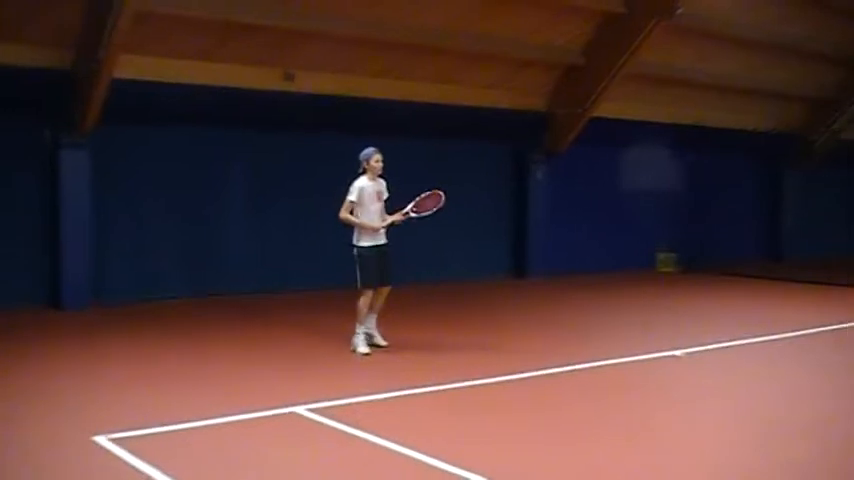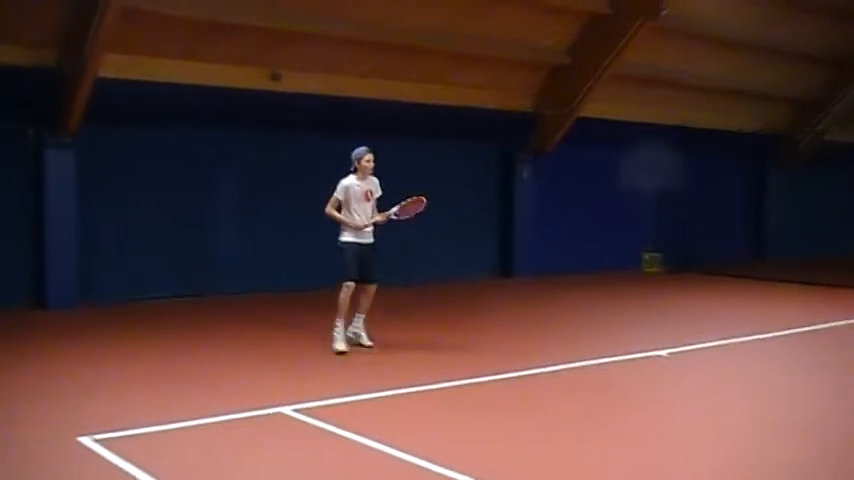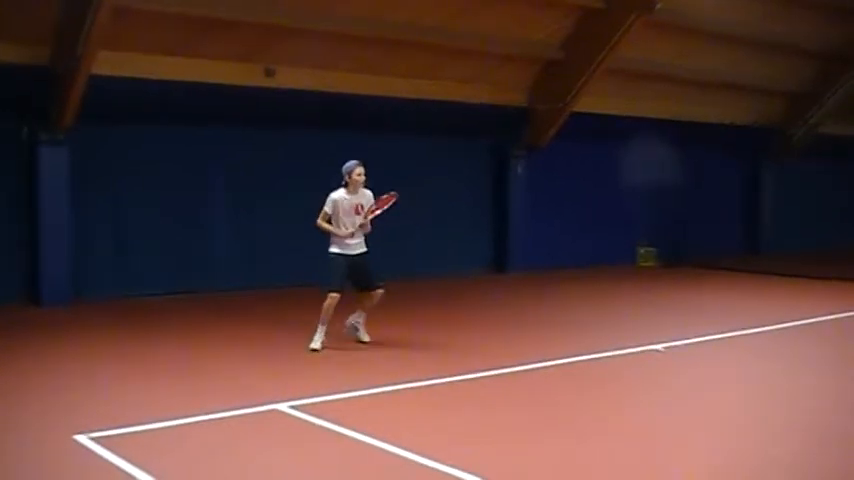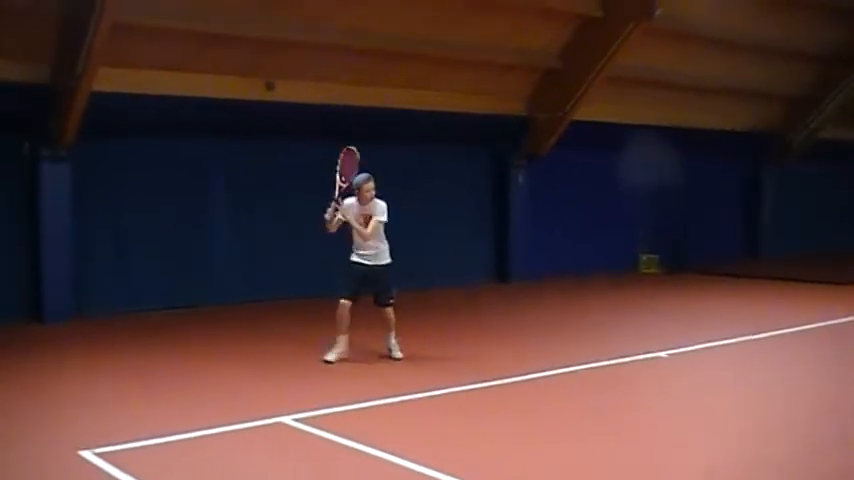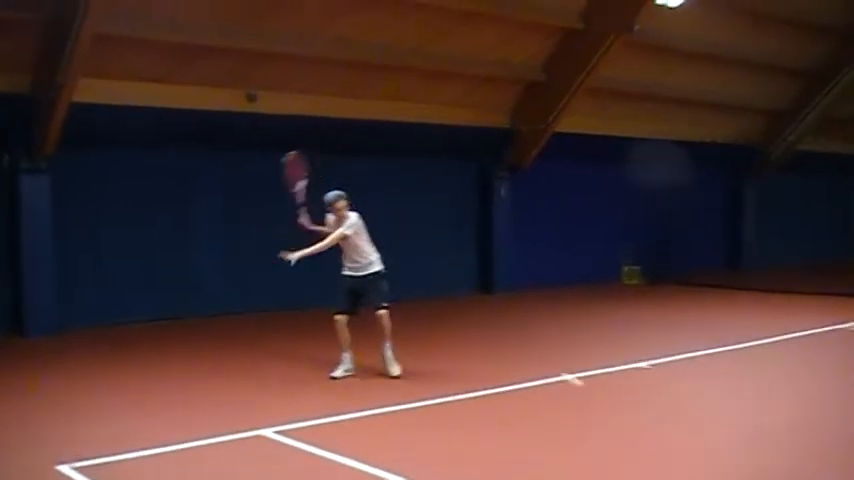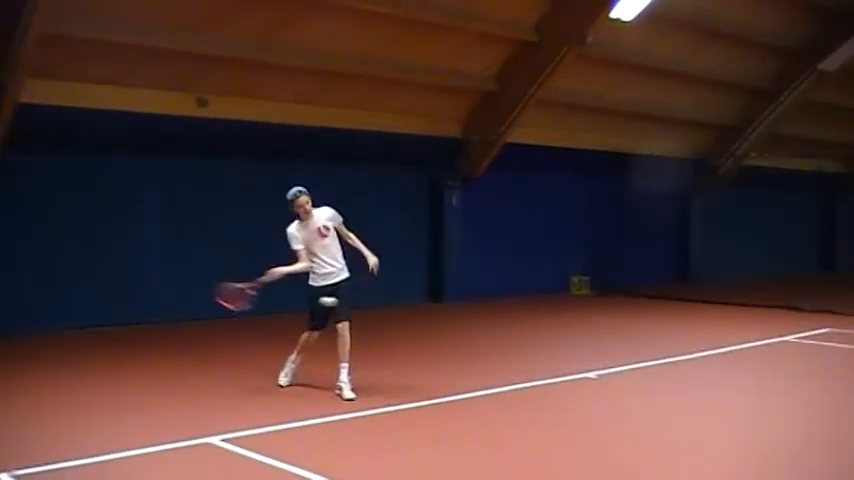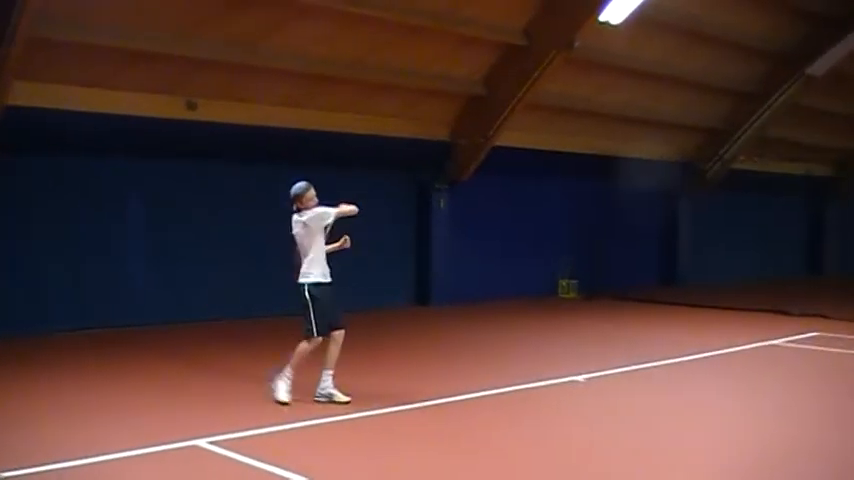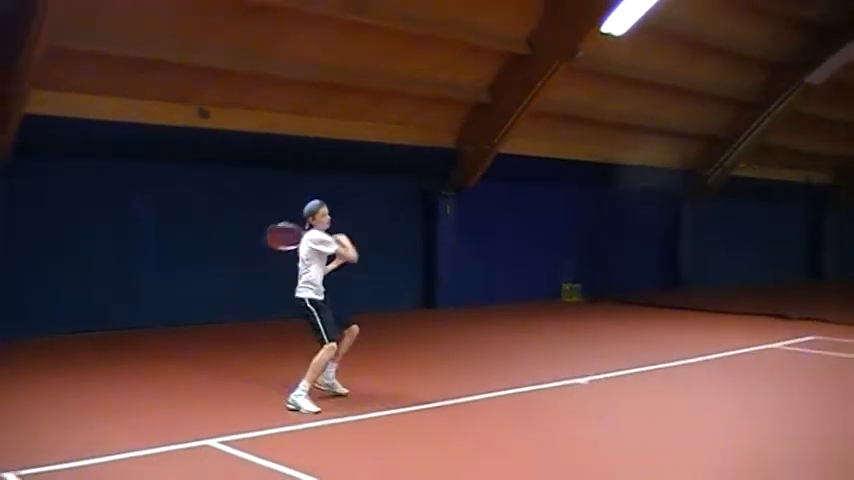
dt=0.3s
person 1, frame 1
left shoulder: (382, 184)
right shoulder: (359, 185)
right elbow: (343, 215)
left wrist: (392, 218)
right wrist: (368, 226)
left hip: (381, 243)
right hip: (364, 245)
left knee: (384, 287)
right knee: (367, 290)
left ankle: (370, 329)
right ankle: (358, 337)
person 1, frame 2
left shoulder: (374, 183)
right shoulder: (346, 184)
right elbow: (329, 210)
left wrist: (378, 218)
right wrist: (351, 223)
left hip: (368, 241)
right hip: (350, 241)
left knee: (370, 286)
right knee: (349, 285)
left ankle: (357, 329)
right ankle: (339, 333)
person 1, frame 3
left shoulder: (367, 195)
right shoulder: (335, 197)
left elbow: (367, 229)
right elbow: (320, 222)
left wrist: (364, 225)
right wrist: (341, 233)
left hip: (360, 252)
right hip: (339, 253)
left knee: (376, 292)
right knee: (333, 296)
left ankle: (355, 321)
right ankle: (319, 335)
person 1, frame 4
left shoulder: (380, 206)
right shoulder: (348, 204)
left elbow: (366, 236)
right elbow: (331, 229)
left wrist: (349, 218)
right wrist: (331, 217)
left hip: (381, 263)
right hip: (358, 262)
left knee: (387, 308)
right knee: (344, 303)
left ankle: (392, 344)
right ankle: (340, 346)
person 1, frame 5
left shoulder: (353, 219)
right shoulder: (332, 218)
left elbow: (328, 243)
left wrist: (300, 254)
right wrist: (311, 227)
left hip: (372, 273)
right hip: (350, 275)
left knee: (382, 314)
right knee: (339, 319)
left ankle: (388, 356)
right ankle: (346, 363)
person 1, frame 6
left shoulder: (326, 213)
right shoulder: (294, 231)
left elbow: (347, 235)
right elbow: (305, 264)
left wrist: (367, 254)
right wrist: (284, 270)
left hip: (341, 280)
right hip: (319, 284)
left knee: (343, 327)
right knee: (312, 333)
left ankle: (343, 381)
right ankle: (291, 365)
person 1, frame 7
left shoulder: (298, 219)
right shoulder: (316, 215)
right elbow: (351, 210)
left wrist: (337, 245)
right wrist: (343, 208)
left hip: (321, 283)
right hip: (312, 284)
left knee: (338, 333)
right knee: (314, 338)
left ankle: (325, 387)
right ankle: (284, 379)
person 1, frame 8
left shoulder: (311, 238)
right shoulder: (318, 237)
right elbow: (353, 257)
left wrist: (337, 262)
right wrist: (343, 239)
left hip: (316, 298)
right hip: (310, 298)
left knee: (352, 330)
right knee: (331, 345)
left ankle: (328, 377)
right ankle: (299, 395)
